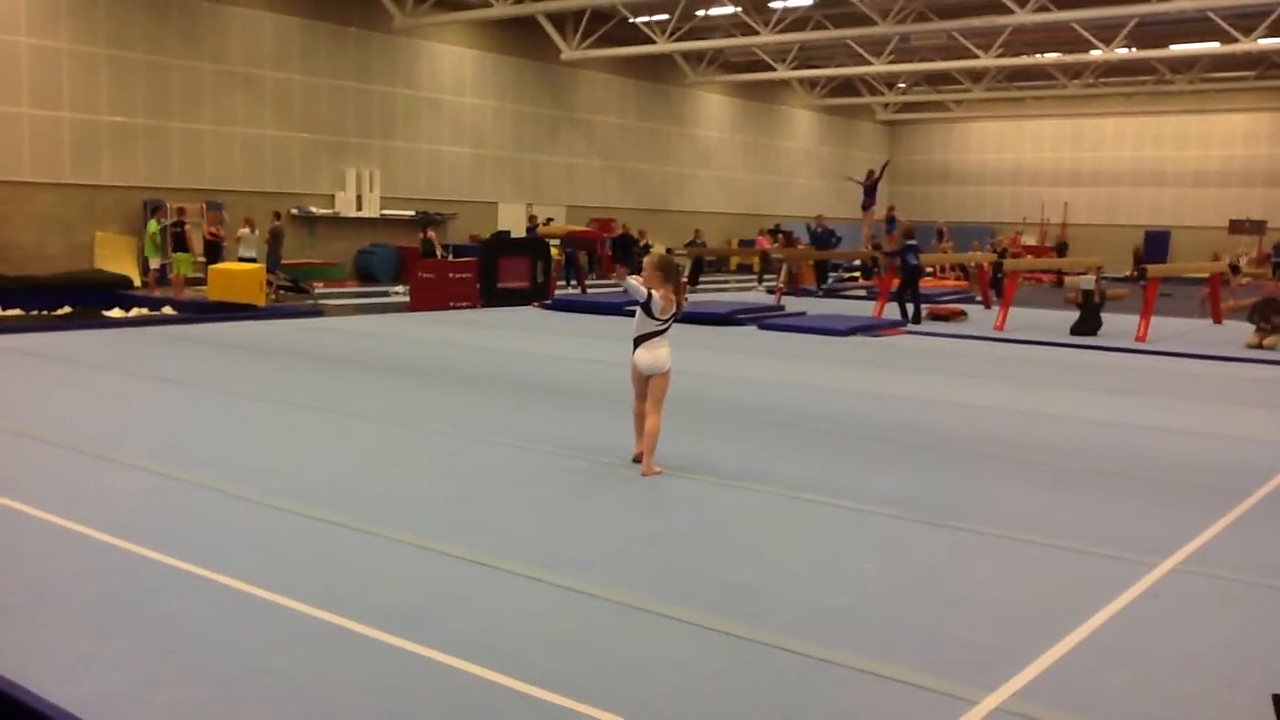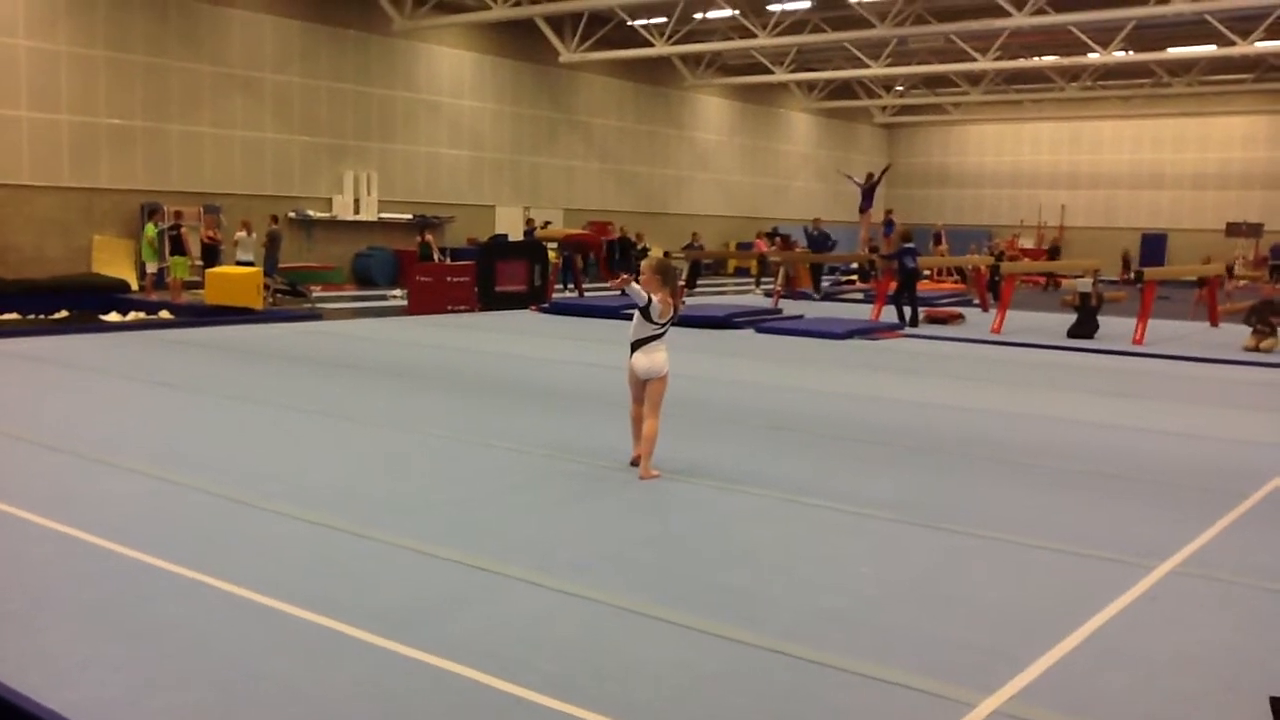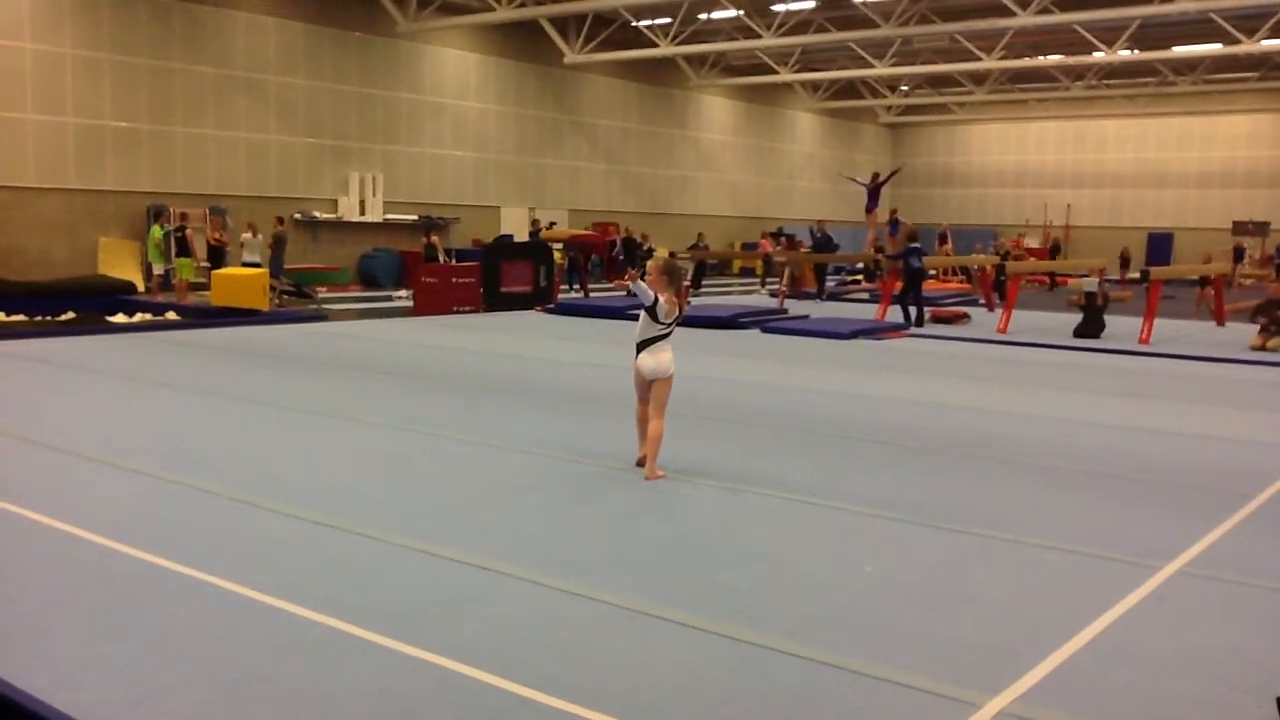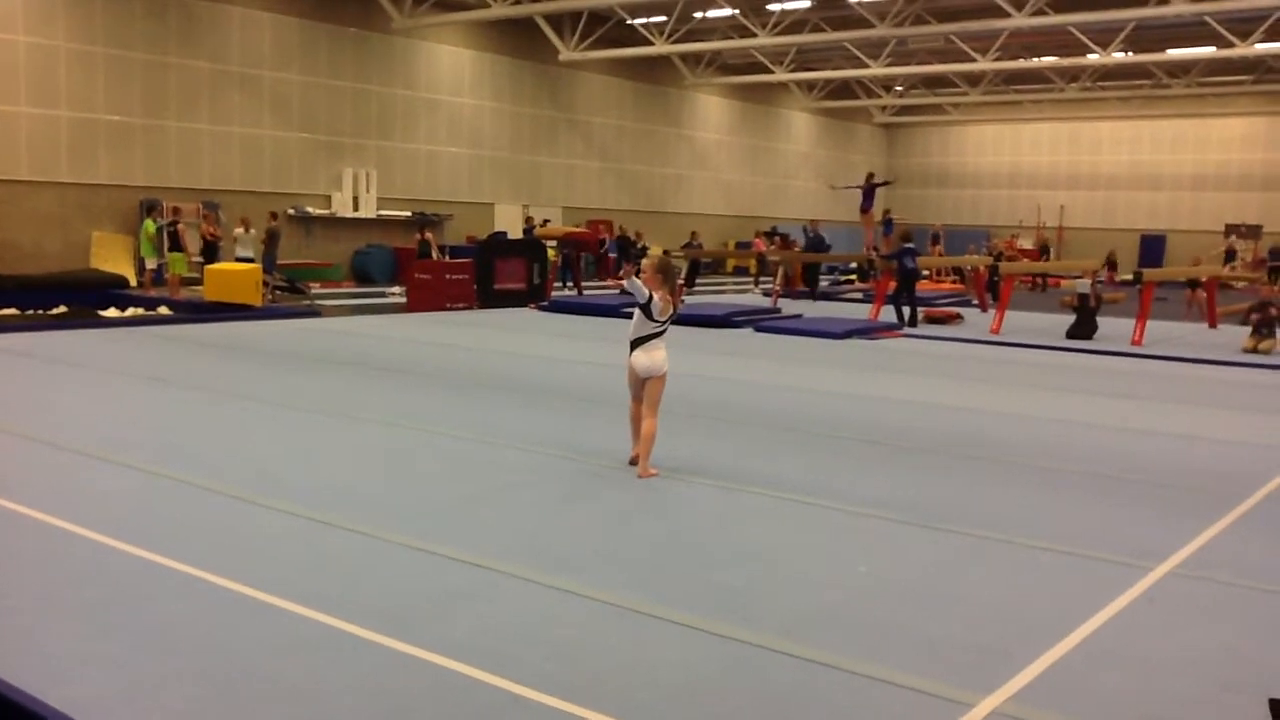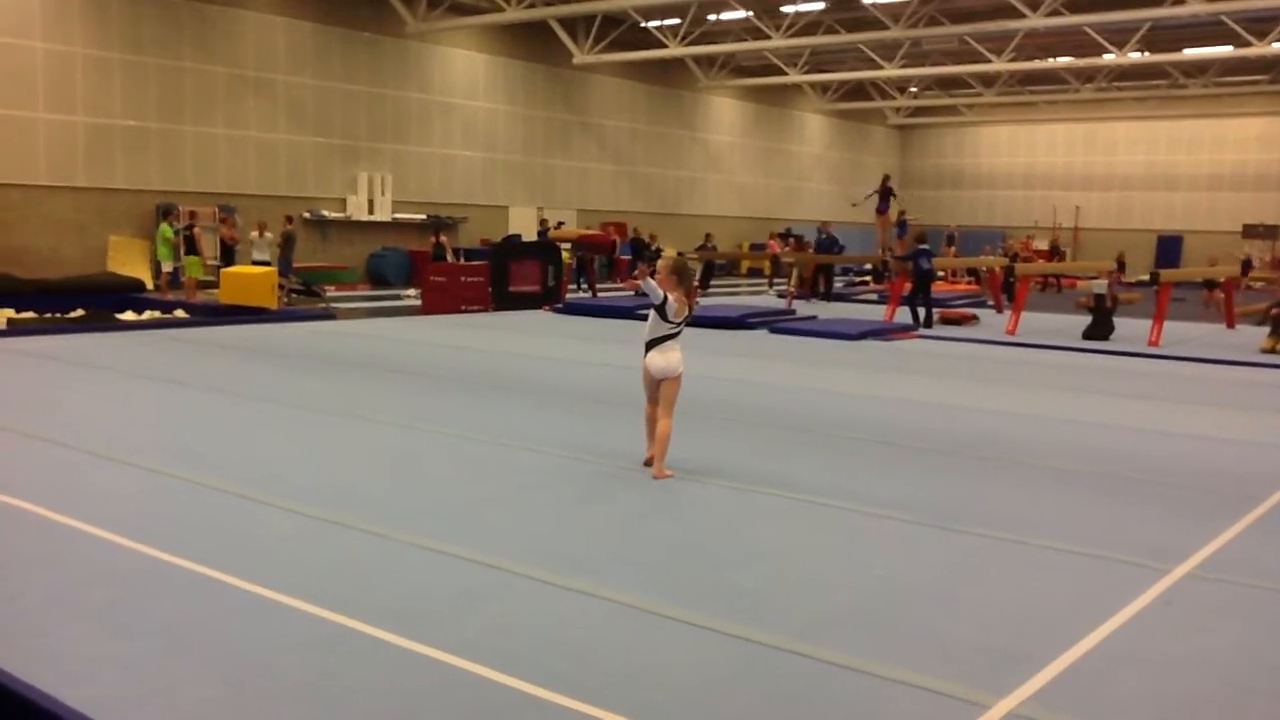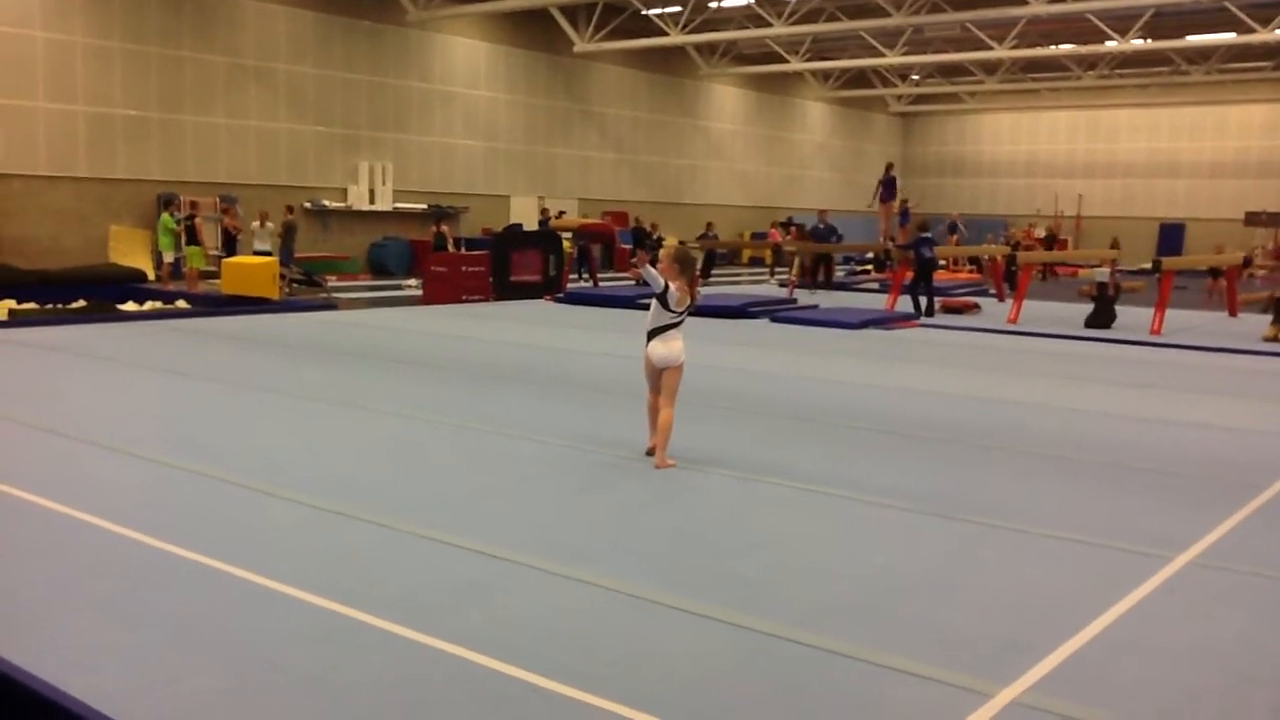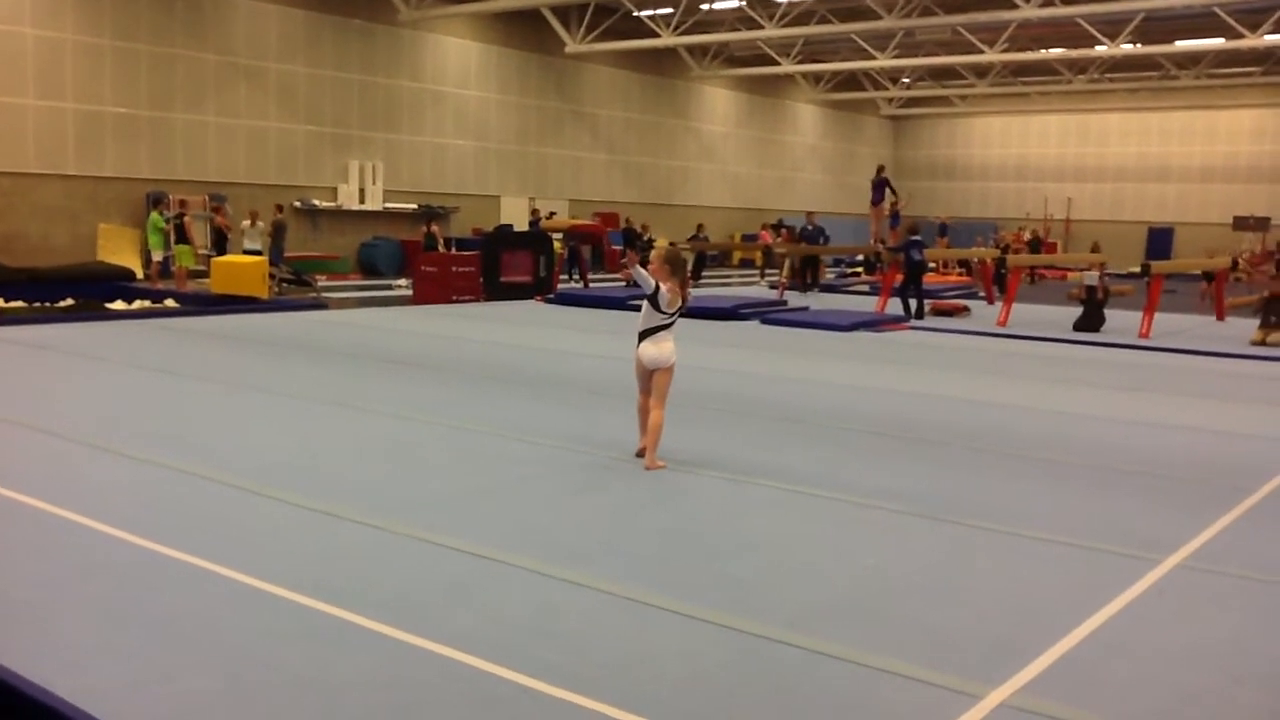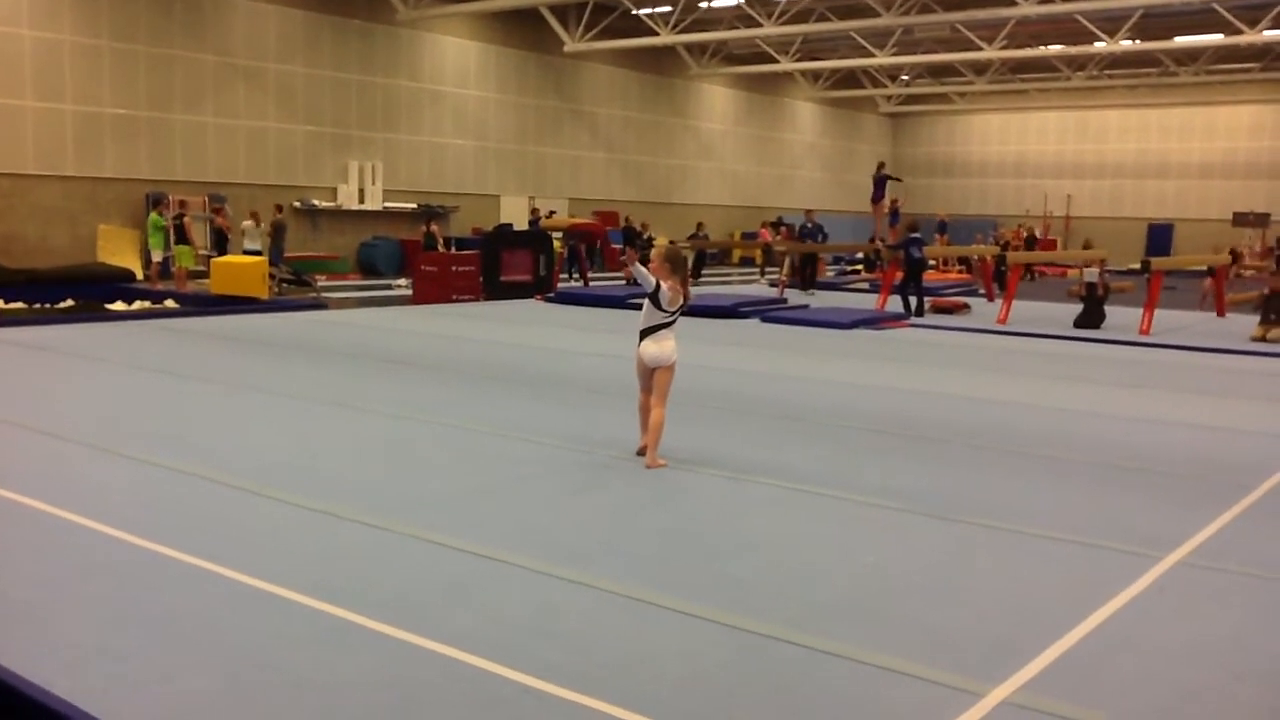
dt=0.2s
person 1, frame 1
left shoulder: (651, 298)
right shoulder: (672, 298)
left elbow: (639, 290)
right elbow: (644, 286)
left wrist: (624, 279)
right wrist: (629, 278)
left hip: (642, 355)
right hip: (661, 357)
left knee: (639, 401)
right knee: (654, 412)
left ankle: (639, 447)
right ankle: (648, 463)
person 1, frame 2
left shoulder: (651, 302)
right shoulder: (670, 301)
left elbow: (639, 294)
right elbow: (645, 292)
left wrist: (627, 284)
right wrist: (627, 284)
left hip: (640, 359)
right hip: (659, 361)
left knee: (637, 404)
right knee: (652, 415)
left ankle: (637, 451)
right ankle: (645, 466)
person 1, frame 3
left shoulder: (657, 302)
right shoulder: (674, 302)
left elbow: (646, 293)
right elbow: (650, 292)
left wrist: (633, 282)
right wrist: (631, 284)
left hip: (645, 359)
right hip: (664, 361)
left knee: (642, 405)
right knee: (657, 416)
left ankle: (642, 451)
right ankle: (651, 467)
person 1, frame 4
left shoulder: (652, 300)
right shoulder: (668, 300)
left elbow: (640, 291)
left wrist: (628, 278)
right wrist: (625, 282)
left hip: (639, 357)
right hip: (659, 360)
left knee: (636, 403)
right knee: (650, 414)
left ankle: (636, 450)
right ankle: (644, 465)
person 1, frame 5
left shoulder: (667, 301)
right shoulder: (684, 301)
left elbow: (655, 292)
left wrist: (643, 279)
right wrist: (642, 284)
left hip: (654, 358)
right hip: (673, 361)
left knee: (651, 405)
right knee: (665, 415)
left ankle: (651, 451)
right ankle: (659, 466)
person 1, frame 6
left shoulder: (667, 290)
right shoulder: (687, 292)
left elbow: (656, 281)
left wrist: (644, 267)
right wrist: (644, 271)
left hip: (656, 347)
right hip: (675, 350)
left knee: (654, 394)
right knee: (667, 404)
left ankle: (653, 441)
right ankle: (661, 456)
person 1, frame 7
left shoulder: (659, 291)
right shoulder: (679, 293)
left elbow: (647, 281)
left wrist: (633, 267)
right wrist: (634, 272)
left hip: (647, 349)
right hip: (666, 352)
left knee: (644, 396)
right knee: (658, 405)
left ankle: (643, 442)
right ankle: (651, 457)
person 1, frame 8
left shoulder: (660, 289)
right shoulder: (681, 292)
left elbow: (647, 279)
left wrist: (634, 265)
right wrist: (635, 269)
left hip: (648, 347)
right hip: (667, 350)
left knee: (645, 394)
right knee: (659, 404)
left ankle: (645, 440)
right ankle: (652, 455)
